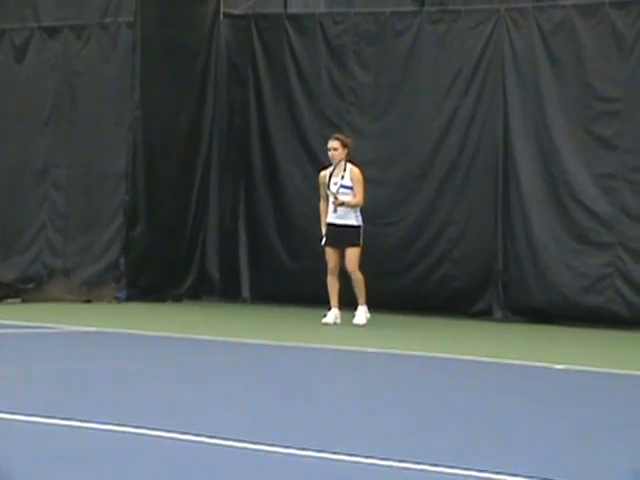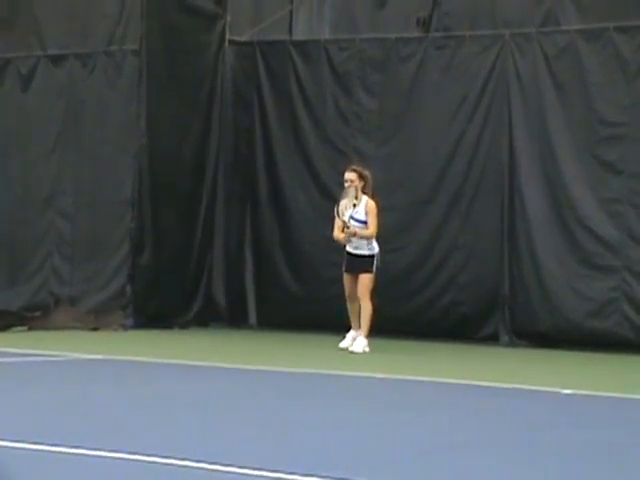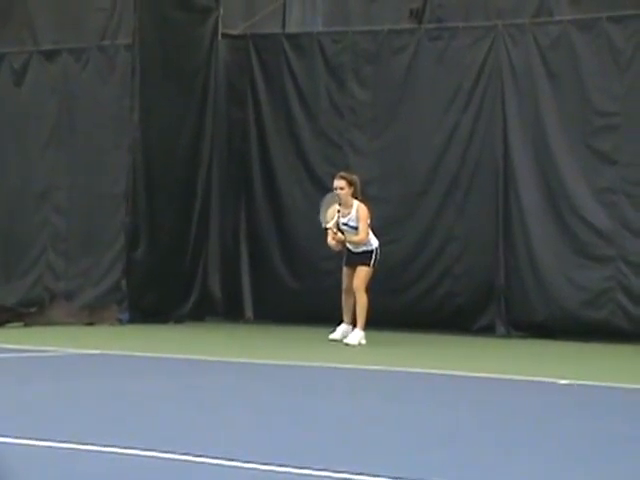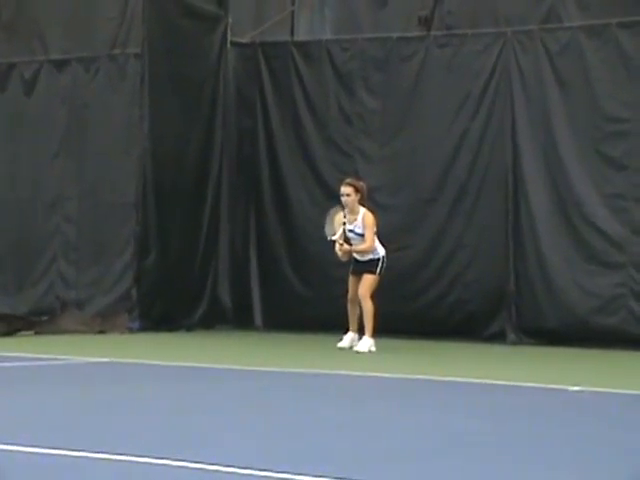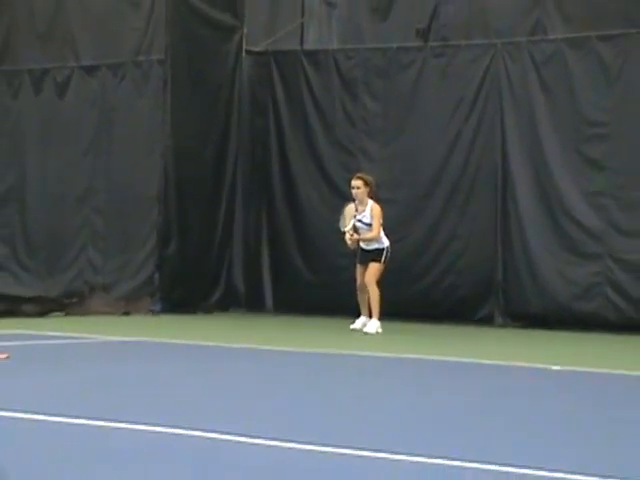
dt=1s
person 1, frame 1
left shoulder: (354, 172)
right shoulder: (324, 175)
left elbow: (359, 200)
left wrist: (343, 201)
right wrist: (323, 225)
left hip: (351, 226)
right hip: (332, 226)
left knee: (352, 269)
right knee: (332, 270)
left ankle: (362, 308)
right ankle: (334, 311)
person 1, frame 2
left shoulder: (369, 204)
left elbow: (372, 233)
right elbow: (336, 231)
left wrist: (355, 232)
right wrist: (342, 237)
left hip: (368, 255)
right hip: (350, 253)
left knee: (363, 296)
right knee: (350, 296)
left ankle: (363, 340)
right ankle: (355, 331)
person 1, frame 3
left shoulder: (360, 209)
right shoulder: (334, 210)
left elbow: (363, 238)
right elbow: (330, 237)
left wrist: (344, 238)
right wrist: (334, 243)
left hip: (368, 251)
right hip: (351, 250)
left knee: (358, 287)
right knee: (346, 288)
left ankle: (359, 332)
right ankle: (346, 325)
person 1, frame 4
left shoulder: (366, 216)
left elbow: (369, 245)
right elbow: (338, 243)
left wrist: (350, 249)
right wrist: (341, 251)
left hip: (374, 258)
right hip: (357, 259)
left knee: (363, 294)
right knee: (352, 297)
left ankle: (368, 339)
right ankle: (352, 334)
person 1, frame 5
left shoulder: (374, 208)
right shoulder: (351, 208)
left elbow: (376, 234)
right elbow: (348, 231)
left wrist: (358, 238)
right wrist: (350, 239)
left hip: (379, 248)
right hip: (364, 249)
left knee: (369, 281)
right knee: (360, 284)
left ankle: (375, 321)
right ankle: (364, 318)
